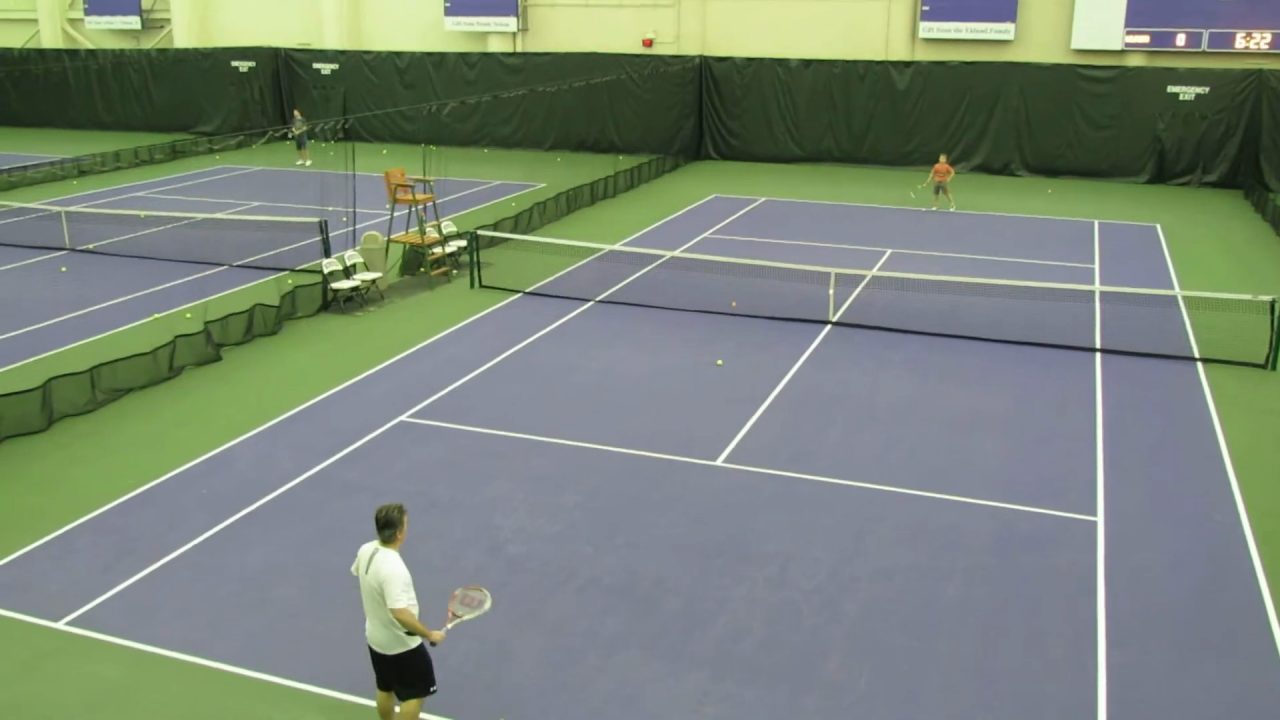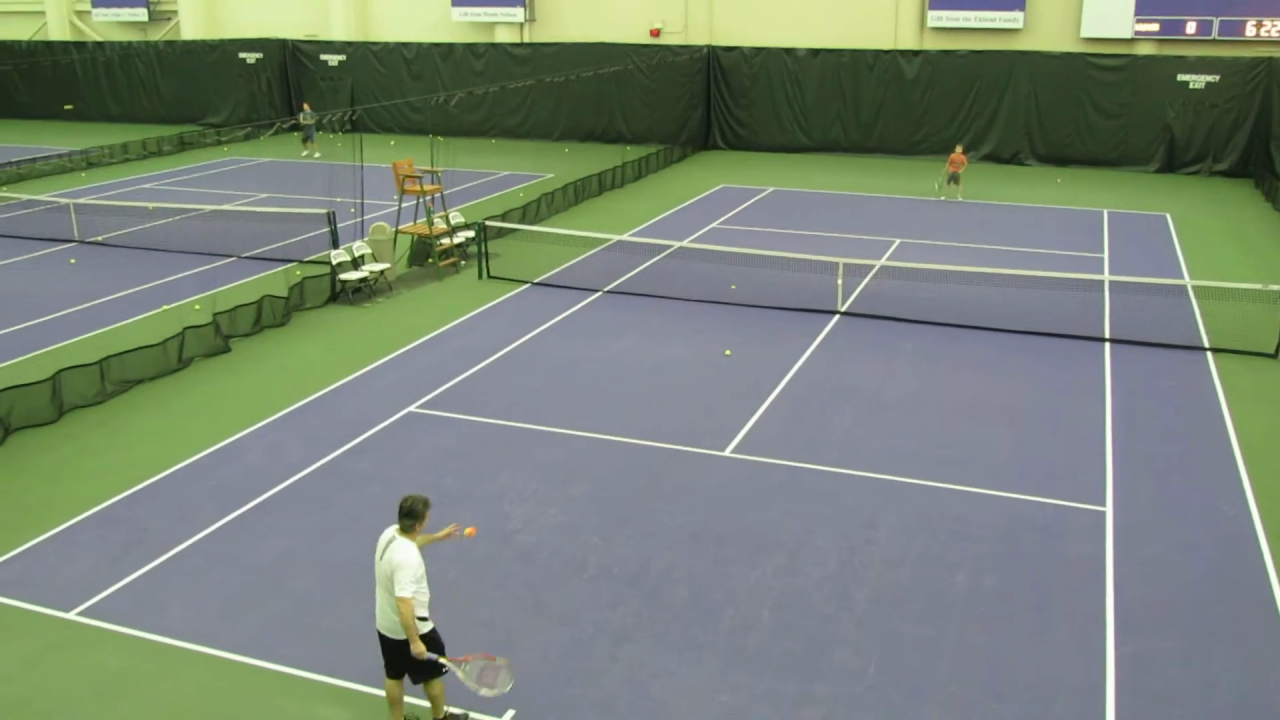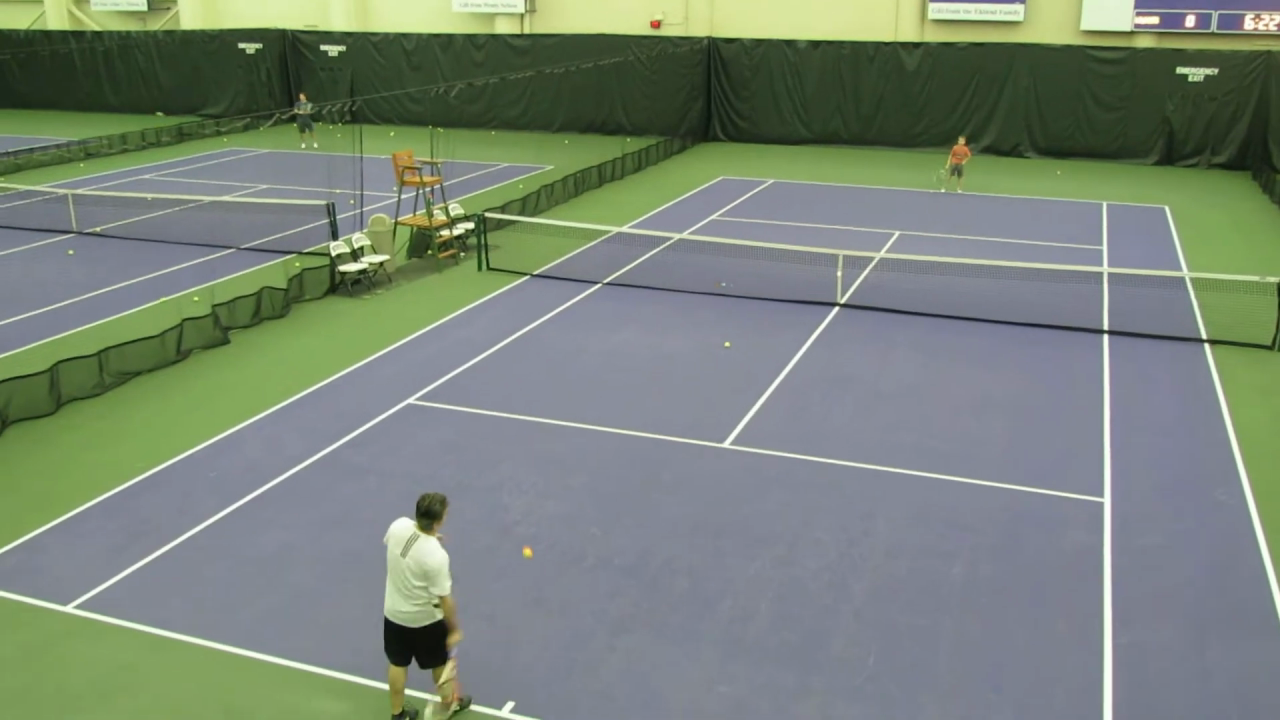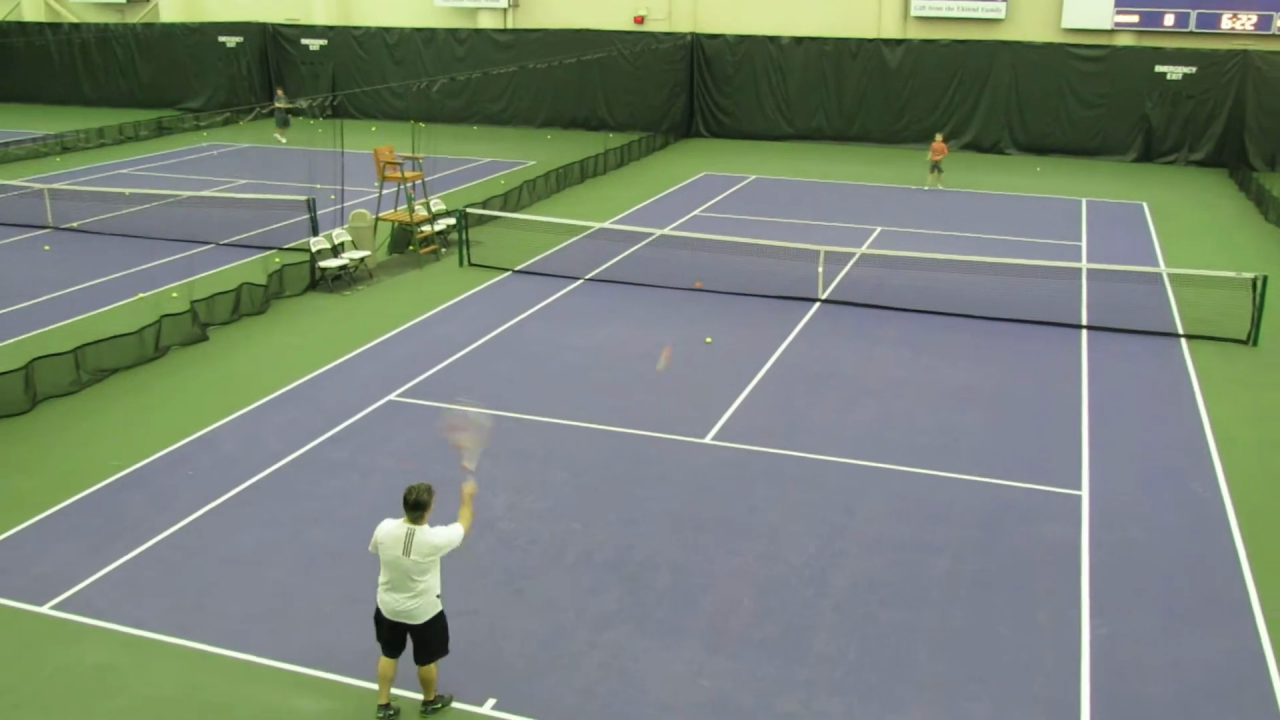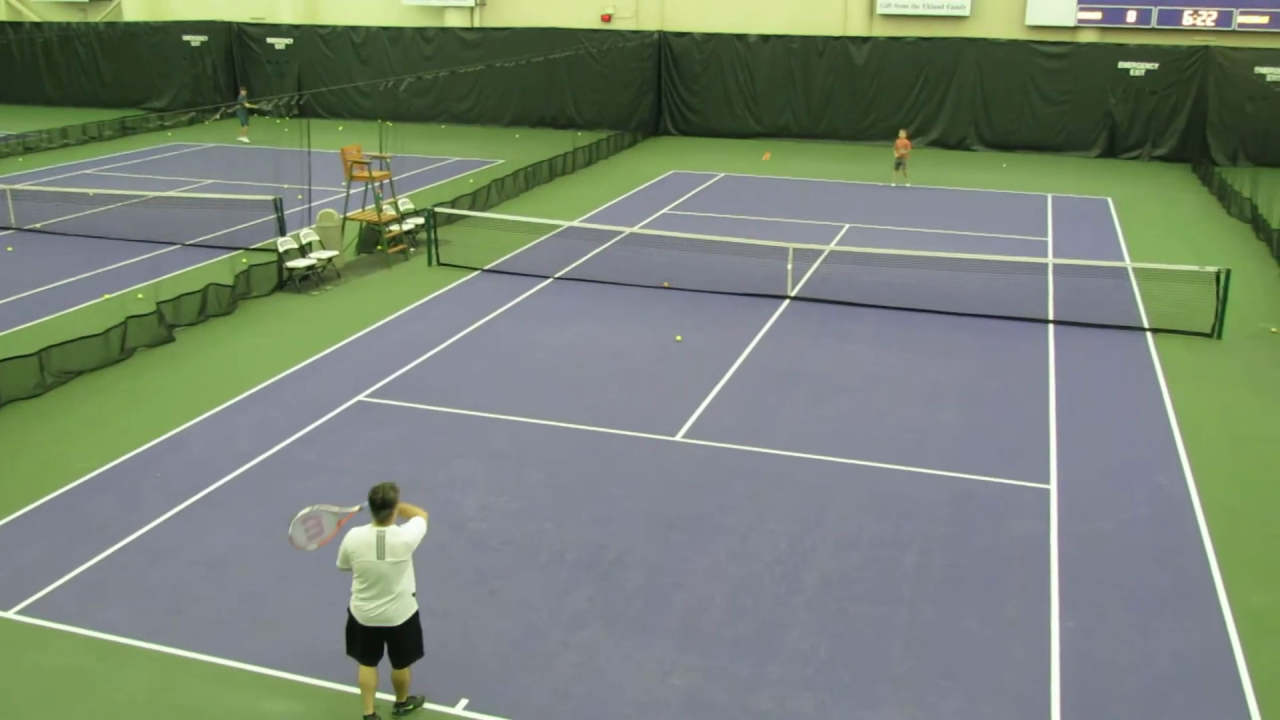
dt=0.3s
person 1, frame 1
left shoulder: (366, 550)
right shoulder: (393, 568)
left elbow: (358, 575)
right elbow: (400, 614)
right wrist: (429, 634)
left hip: (376, 638)
right hip: (401, 643)
left knee: (385, 689)
right knee: (414, 695)
person 1, frame 2
left shoulder: (390, 533)
right shoulder: (408, 559)
right elbow: (404, 603)
left wrist: (437, 537)
right wrist: (415, 641)
left hip: (385, 625)
right hip: (409, 627)
left knee: (394, 676)
right knee: (434, 674)
person 1, frame 3
left shoulder: (398, 526)
right shoulder: (435, 556)
right elbow: (444, 599)
right wrist: (454, 630)
left hip: (393, 612)
right hip: (424, 618)
left knee: (397, 663)
right knee: (441, 660)
person 1, frame 4
left shoulder: (385, 528)
right shoulder: (436, 539)
left elbow: (375, 551)
right elbow: (464, 524)
right wrist: (468, 497)
left hip: (388, 607)
right hip: (424, 611)
left knee: (389, 655)
right knee: (427, 660)
person 1, frame 5
left shoulder: (353, 537)
right shoulder: (406, 537)
left elbow: (344, 566)
right elbow: (421, 515)
right wrist: (395, 501)
left hip: (362, 614)
right hip: (400, 614)
left knee: (367, 663)
right knee: (401, 663)
